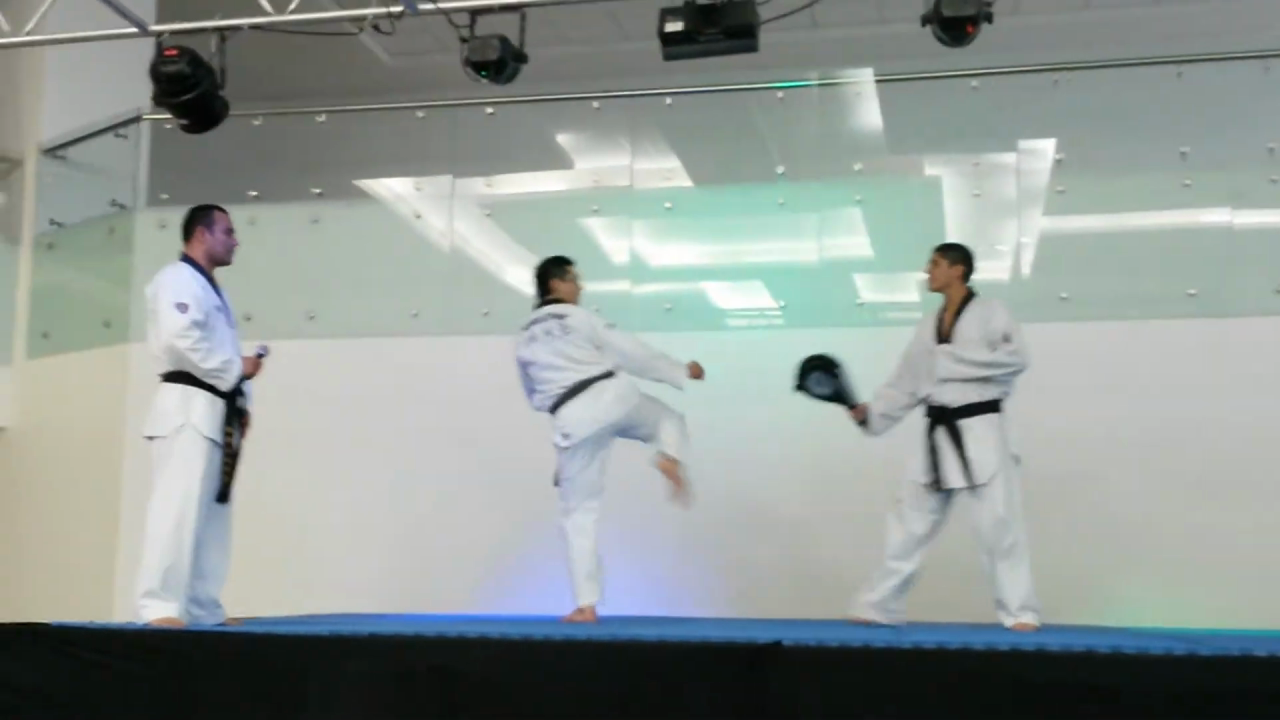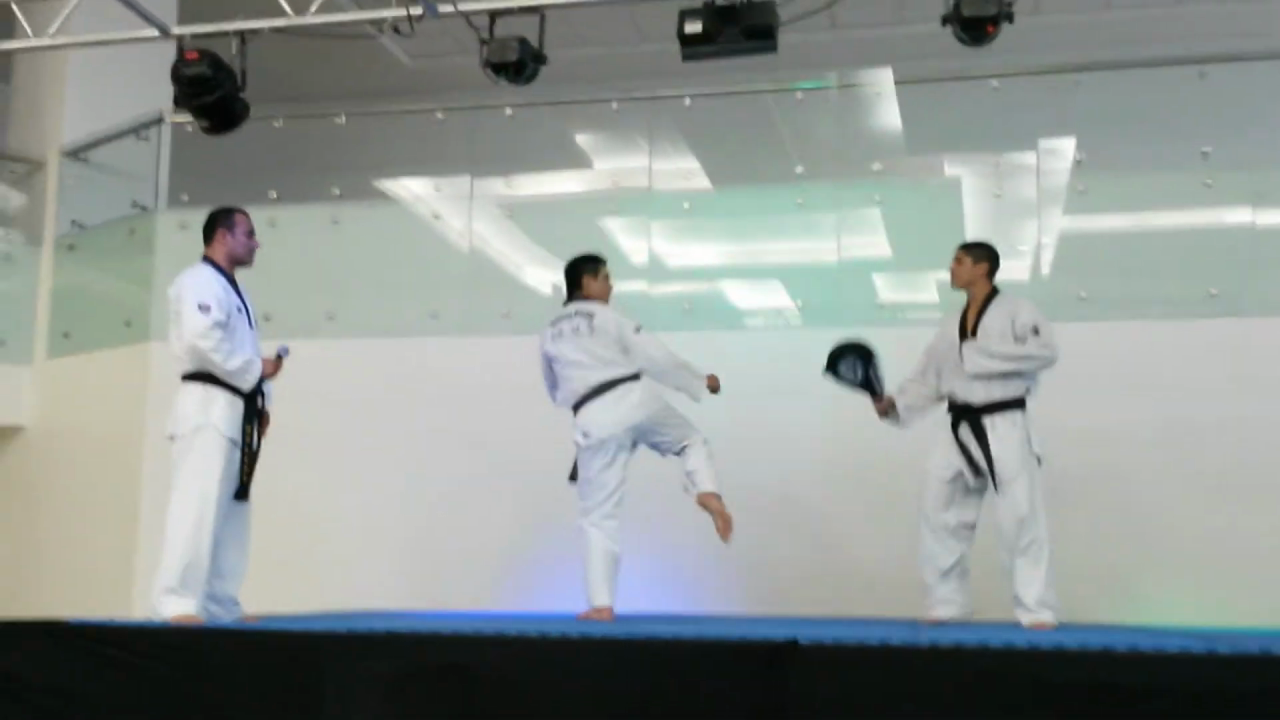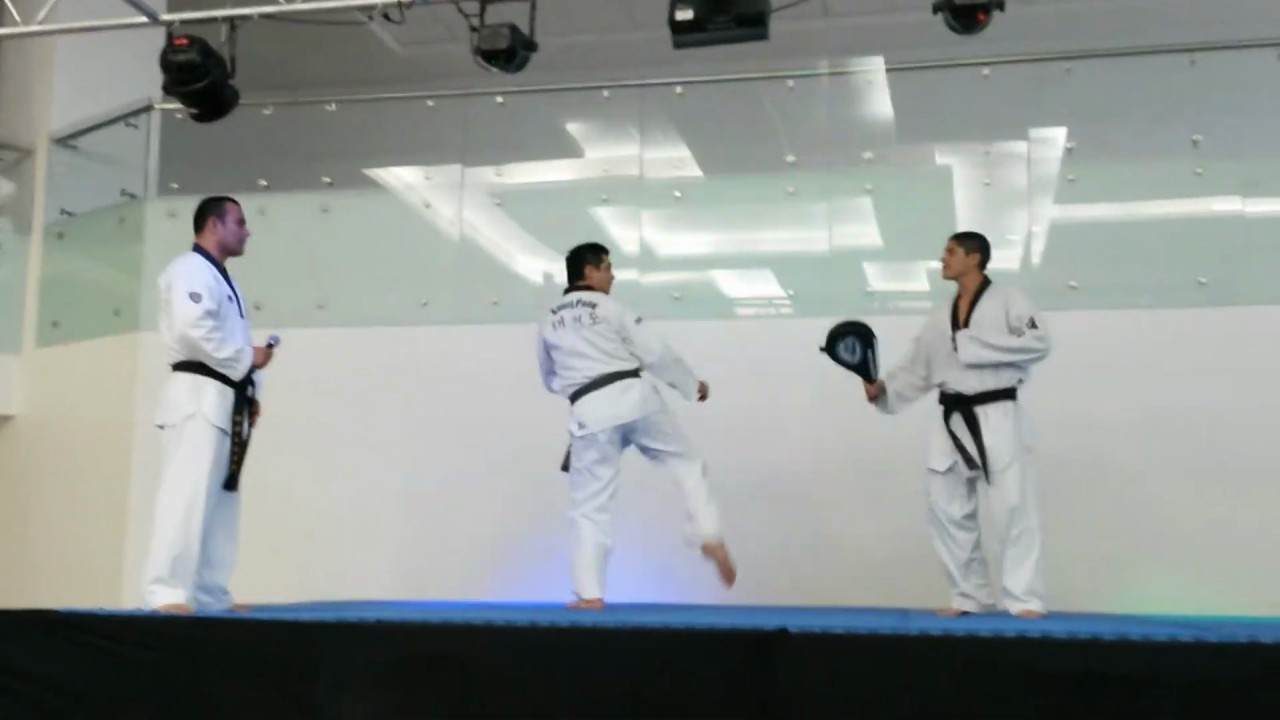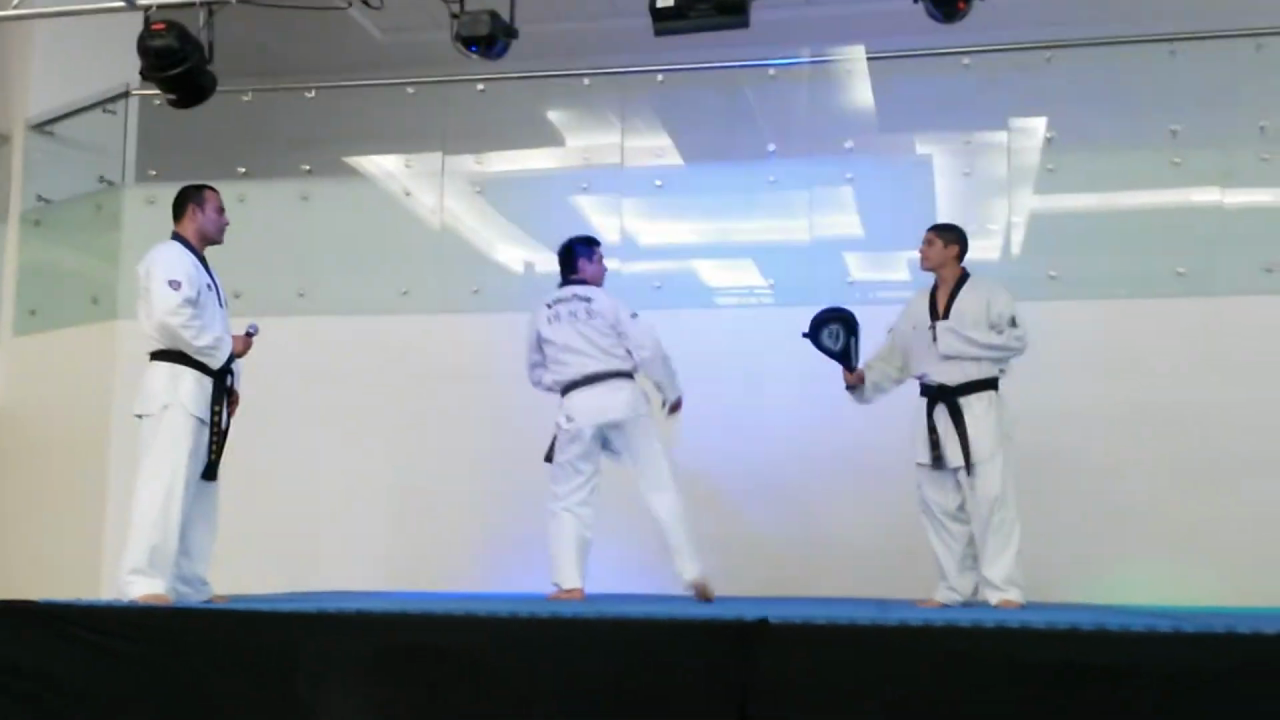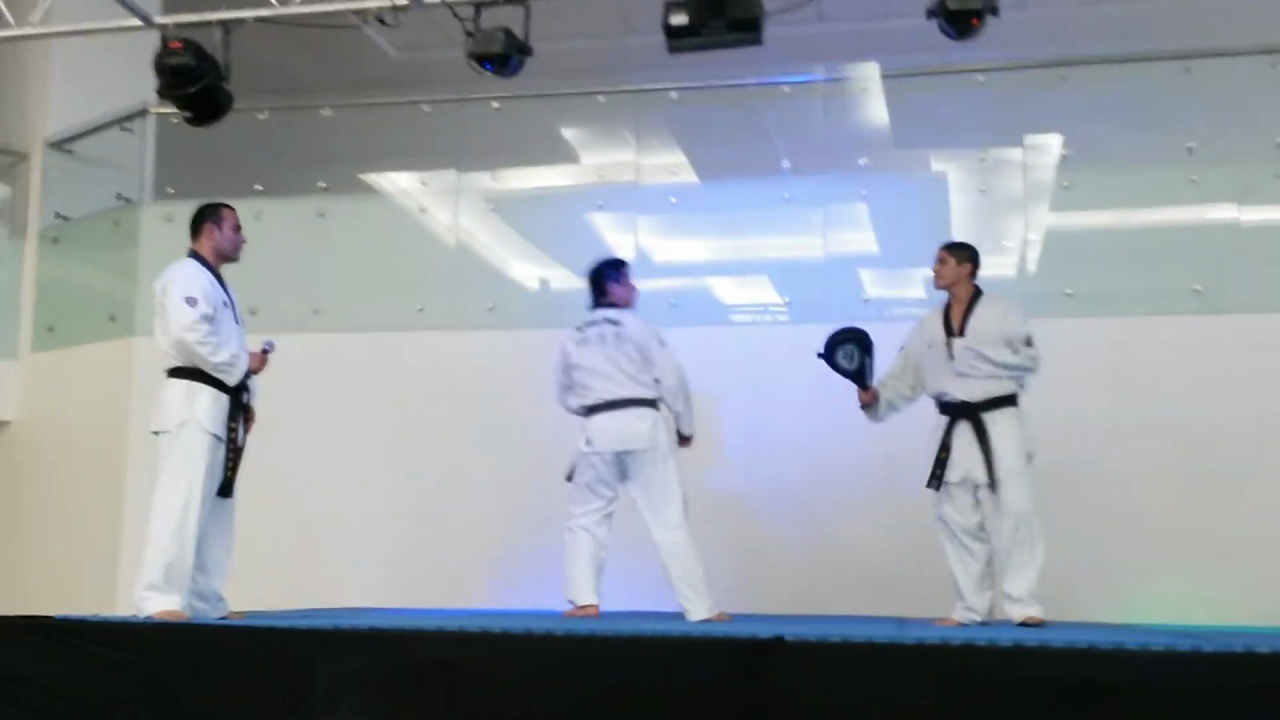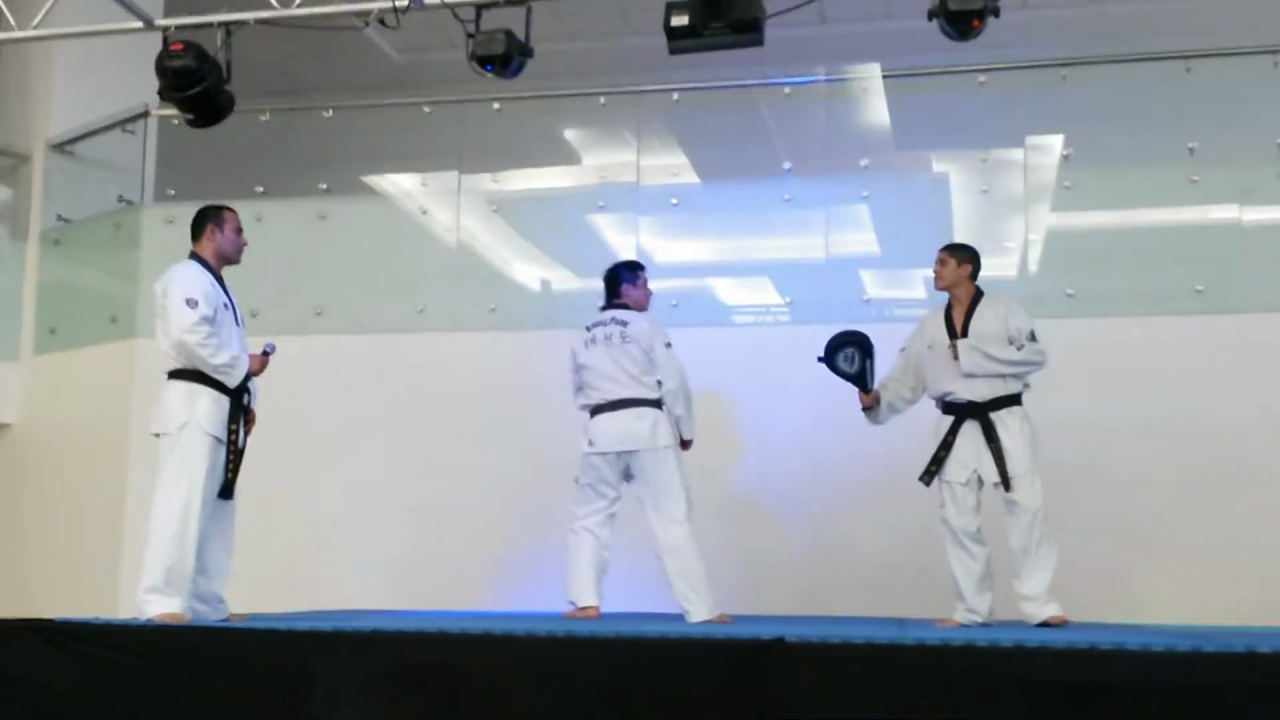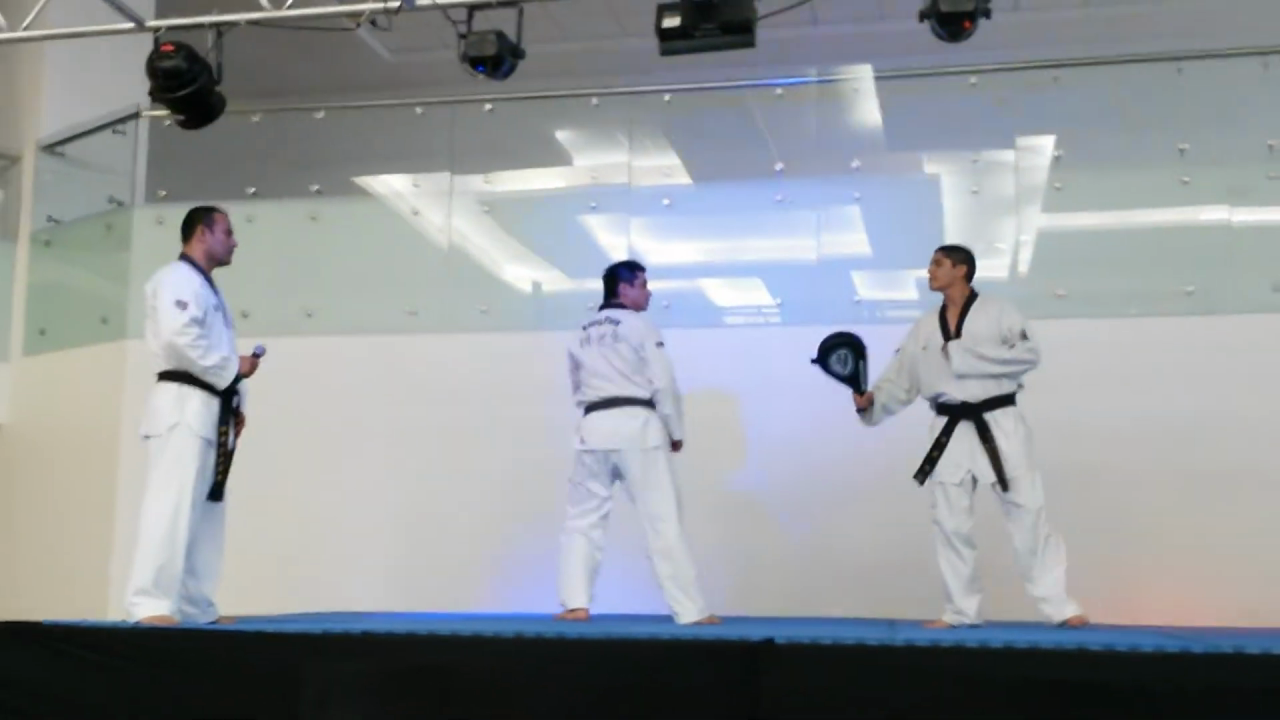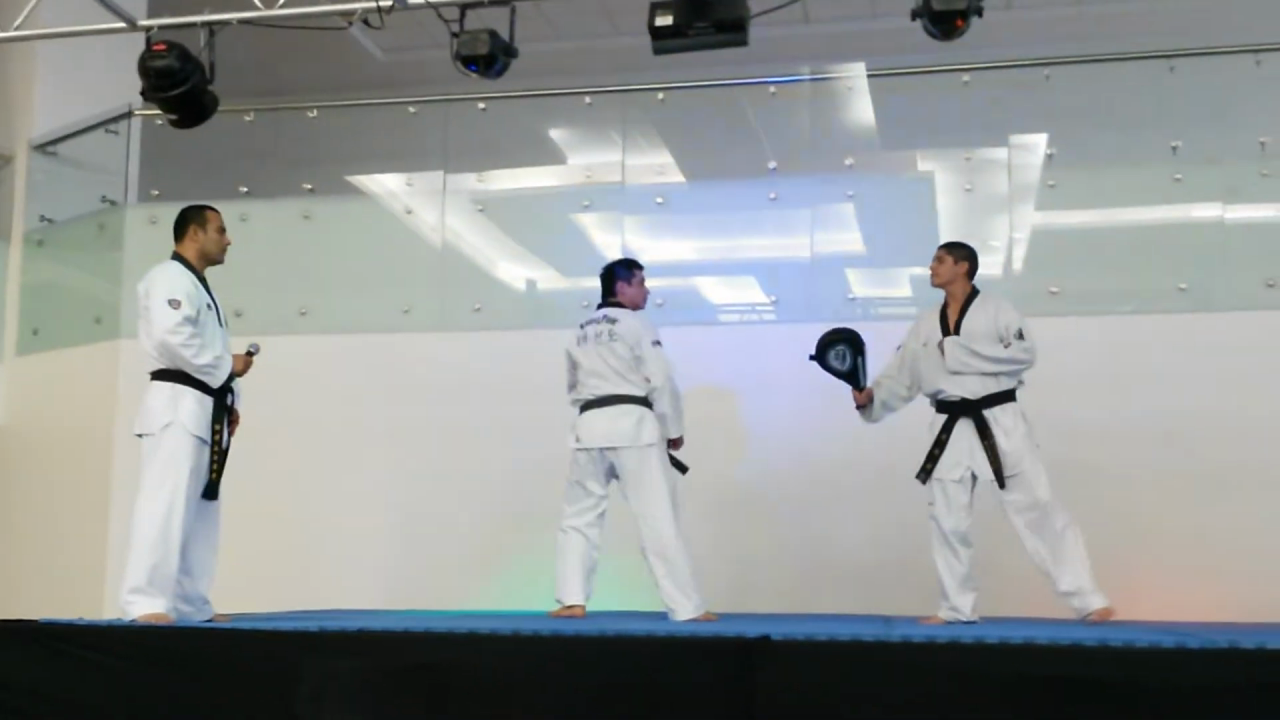
dt=0.1s
person 1, frame 1
left shoulder: (210, 289)
right shoulder: (178, 279)
right elbow: (179, 341)
left wrist: (239, 402)
right wrist: (236, 369)
left hip: (214, 412)
right hip: (188, 408)
left knee: (211, 510)
right knee: (178, 504)
left ankle: (201, 606)
right ankle: (158, 605)
person 1, frame 2
left shoulder: (231, 290)
right shoulder: (200, 281)
right elbow: (201, 341)
left wrist: (259, 402)
right wrist: (256, 370)
left hip: (234, 411)
right hip: (208, 407)
left knee: (230, 508)
right knee: (198, 503)
left ankle: (219, 603)
right ankle: (176, 601)
person 1, frame 3
left shoulder: (222, 280)
right shoulder: (191, 270)
right elbow: (192, 331)
left wrist: (249, 392)
right wrist: (248, 358)
left hip: (223, 401)
right hip: (199, 397)
left knee: (220, 498)
right knee: (187, 493)
left ankle: (208, 593)
right ankle: (165, 592)
person 1, frame 4
left shoulder: (200, 268)
right shoulder: (170, 258)
right elbow: (171, 318)
left wrist: (228, 382)
right wrist: (227, 347)
left hip: (202, 390)
right hip: (177, 386)
left knee: (199, 488)
right knee: (166, 483)
left ankle: (188, 584)
right ankle: (144, 582)
person 1, frame 5
left shoulder: (217, 286)
right shoulder: (187, 275)
right elbow: (188, 335)
left wrist: (244, 398)
right wrist: (243, 364)
left hip: (218, 406)
right hip: (193, 403)
left knee: (215, 505)
right knee: (182, 499)
left ankle: (204, 600)
right ankle: (159, 598)
person 1, frame 6
left shoulder: (217, 287)
right shoulder: (187, 277)
right elbow: (188, 336)
left wrist: (244, 400)
right wrist: (244, 366)
left hip: (219, 408)
right hip: (194, 404)
left knee: (216, 506)
right knee: (182, 501)
left ankle: (205, 603)
right ankle: (161, 601)
person 1, frame 7
left shoulder: (207, 289)
right shoulder: (178, 278)
right elbow: (178, 338)
left wrist: (234, 402)
right wrist: (234, 367)
left hip: (209, 410)
right hip: (183, 407)
left knee: (206, 509)
right knee: (172, 503)
left ankle: (194, 605)
right ankle: (149, 604)
person 1, frame 8
left shoulder: (199, 288)
right shoulder: (170, 278)
right elbow: (171, 337)
left wrist: (228, 401)
right wrist: (228, 367)
left hip: (203, 409)
right hip: (177, 406)
left knee: (201, 508)
right knee: (166, 502)
left ankle: (190, 604)
right ankle: (145, 602)
person 2, frame 1
left shoulder: (991, 313)
right shoulder: (929, 327)
left elbow: (1015, 359)
right elbow: (905, 384)
left wrist: (952, 361)
right wrist: (870, 412)
left hip: (980, 429)
right hip: (938, 432)
left knee: (998, 522)
right knee: (910, 519)
left ankle: (1018, 612)
right ankle: (878, 605)
person 2, frame 2
left shoulder: (1016, 310)
right shoulder: (952, 324)
left elbow: (1045, 352)
right elbow: (928, 379)
left wrist: (981, 356)
right wrist: (894, 405)
left hip: (1003, 427)
right hip: (961, 429)
left knee: (1020, 519)
right knee: (939, 513)
left ankle: (1036, 610)
right ankle: (949, 603)
person 2, frame 3
left shoulder: (1008, 300)
right shoulder: (942, 315)
left elbow: (1038, 344)
right elbow: (917, 369)
left wrist: (976, 345)
right wrist: (884, 389)
left hip: (994, 416)
right hip: (952, 419)
left knee: (1010, 507)
right knee: (946, 507)
left ankle: (1024, 599)
right ankle: (970, 596)
person 2, frame 4
left shoulder: (987, 294)
right shoulder: (917, 306)
left elbow: (1014, 341)
right elbow: (893, 360)
left wrist: (953, 338)
right wrist: (862, 379)
left hip: (976, 407)
right hip: (933, 410)
left knee: (990, 497)
right knee: (939, 503)
left ankle: (1002, 589)
right ankle: (956, 589)
person 2, frame 5
left shoulder: (1001, 311)
right shoulder: (930, 325)
left elbow: (1027, 359)
right elbow: (905, 379)
left wrist: (968, 355)
right wrist: (875, 396)
left hip: (998, 422)
right hip: (953, 428)
left knee: (1013, 512)
right knee: (957, 519)
left ankle: (1022, 604)
right ankle: (972, 607)
person 2, frame 6
left shoulder: (1004, 310)
right shoulder: (929, 327)
left elbow: (1035, 354)
right elbow: (906, 380)
left wrist: (972, 355)
right wrist: (877, 399)
left hip: (1003, 422)
right hip: (956, 429)
left knee: (1026, 510)
right knee: (959, 520)
left ankle: (1038, 604)
right ankle: (972, 609)
person 2, frame 7
left shoulder: (997, 311)
right shoulder: (925, 328)
left elbow: (1027, 355)
right elbow: (899, 381)
left wrist: (964, 355)
right wrist: (870, 401)
left hip: (997, 422)
right hip: (951, 430)
left knee: (1028, 510)
right knee: (950, 522)
left ankle: (1059, 605)
right ankle: (960, 610)
person 2, frame 8
left shoulder: (997, 309)
right shoulder: (925, 326)
left elbow: (1024, 354)
right elbow: (900, 378)
left wrist: (959, 352)
right wrist: (871, 397)
left hip: (999, 420)
right hip: (951, 428)
left knee: (1038, 506)
right knee: (948, 518)
left ankle: (1085, 598)
right ankle: (956, 607)
person 3, frame 1
left shoulder: (524, 339)
right shoulder: (580, 317)
left elbow: (534, 398)
right elbow: (632, 352)
right wrist: (681, 369)
left hip: (572, 420)
right hip: (612, 396)
left knee: (579, 513)
right knee: (669, 418)
left ankle: (585, 605)
right ankle: (669, 458)
person 3, frame 2
left shoulder: (550, 334)
right shoulder: (607, 316)
left elbow: (557, 393)
right elbow: (656, 358)
right wrist: (701, 382)
left hip: (594, 421)
right hip: (636, 401)
left knee: (599, 515)
right knee: (692, 440)
left ankle: (601, 604)
right ankle: (708, 492)
person 3, frame 3
left shoulder: (550, 322)
right shoulder: (609, 307)
left elbow: (551, 380)
right elbow: (656, 352)
right wrist: (693, 385)
left hip: (590, 413)
right hip: (633, 397)
left knee: (589, 506)
right knee: (686, 463)
left ankle: (589, 593)
right ankle: (710, 537)
person 3, frame 4
left shoulder: (542, 314)
right shoulder: (605, 301)
left elbow: (537, 374)
right elbow: (649, 350)
right wrist: (672, 392)
left hip: (578, 407)
right hip: (623, 398)
left knee: (569, 499)
right knee: (660, 487)
left ankle: (569, 583)
right ankle: (691, 573)
person 3, frame 5
left shoulder: (573, 338)
right shoulder: (638, 327)
left elbow: (567, 398)
right elbow: (672, 380)
right wrist: (685, 426)
left hip: (599, 431)
right hip: (644, 426)
left knee: (586, 519)
right knee: (668, 523)
left ankle: (584, 601)
right ankle: (700, 608)
person 3, frame 6
left shoulder: (584, 338)
right shoulder: (646, 328)
left elbow: (580, 396)
right elbow: (674, 383)
right wrist: (686, 431)
left hip: (602, 431)
right hip: (647, 427)
left knee: (590, 520)
right knee: (672, 522)
left ankle: (585, 602)
right ankle: (701, 609)
person 3, frame 7
left shoulder: (584, 336)
right shoulder: (641, 326)
left elbow: (579, 392)
right elbow: (663, 383)
right wrist: (675, 431)
left hip: (594, 429)
right hip: (638, 427)
left knee: (582, 520)
right knee: (663, 522)
left ankle: (575, 604)
right ankle: (691, 610)
person 3, frame 8
left shoulder: (581, 334)
right shoulder: (637, 325)
left elbow: (575, 391)
right elbow: (661, 382)
right wrist: (674, 429)
left hip: (589, 427)
right hip: (634, 426)
left knee: (579, 519)
right knee: (658, 520)
left ankle: (572, 601)
right ankle: (686, 608)
